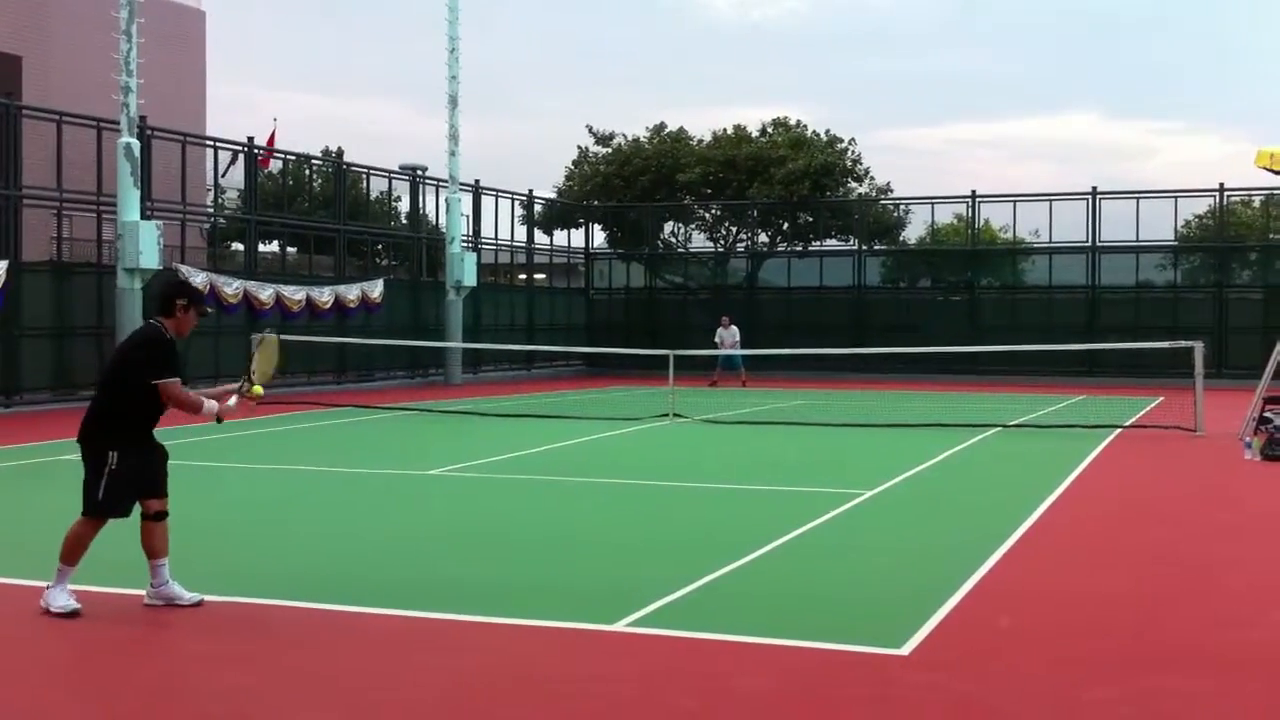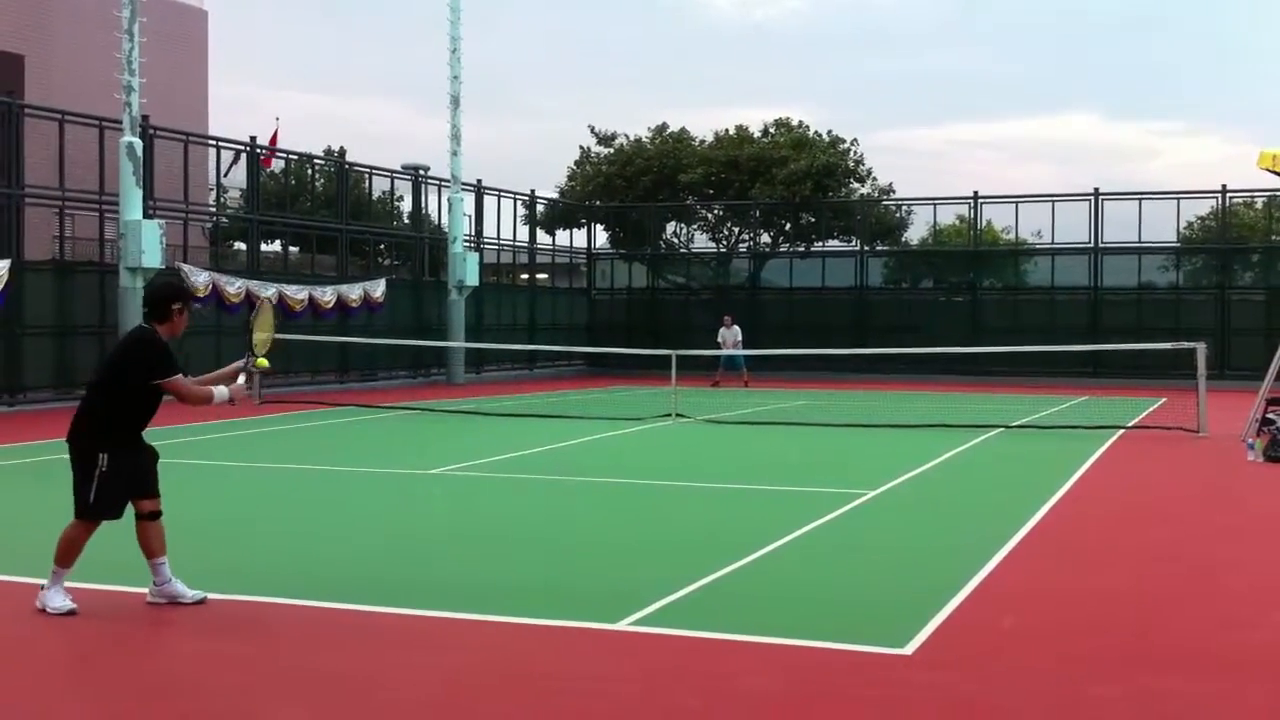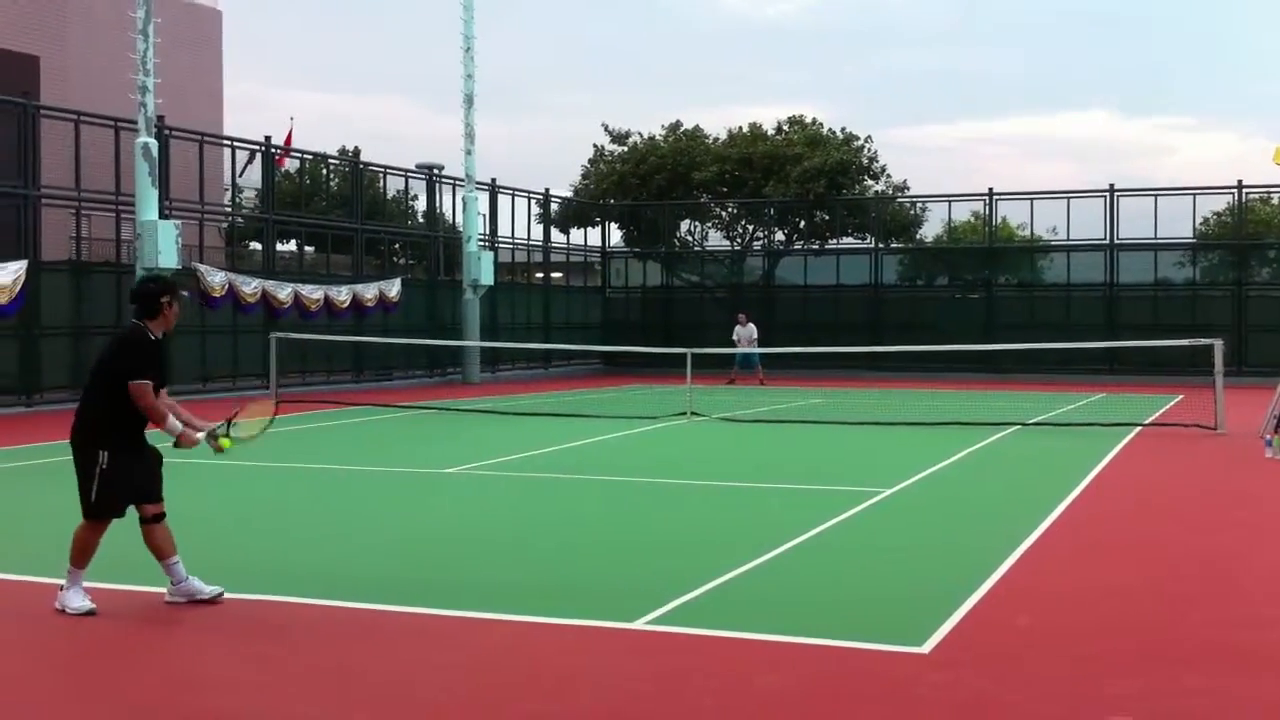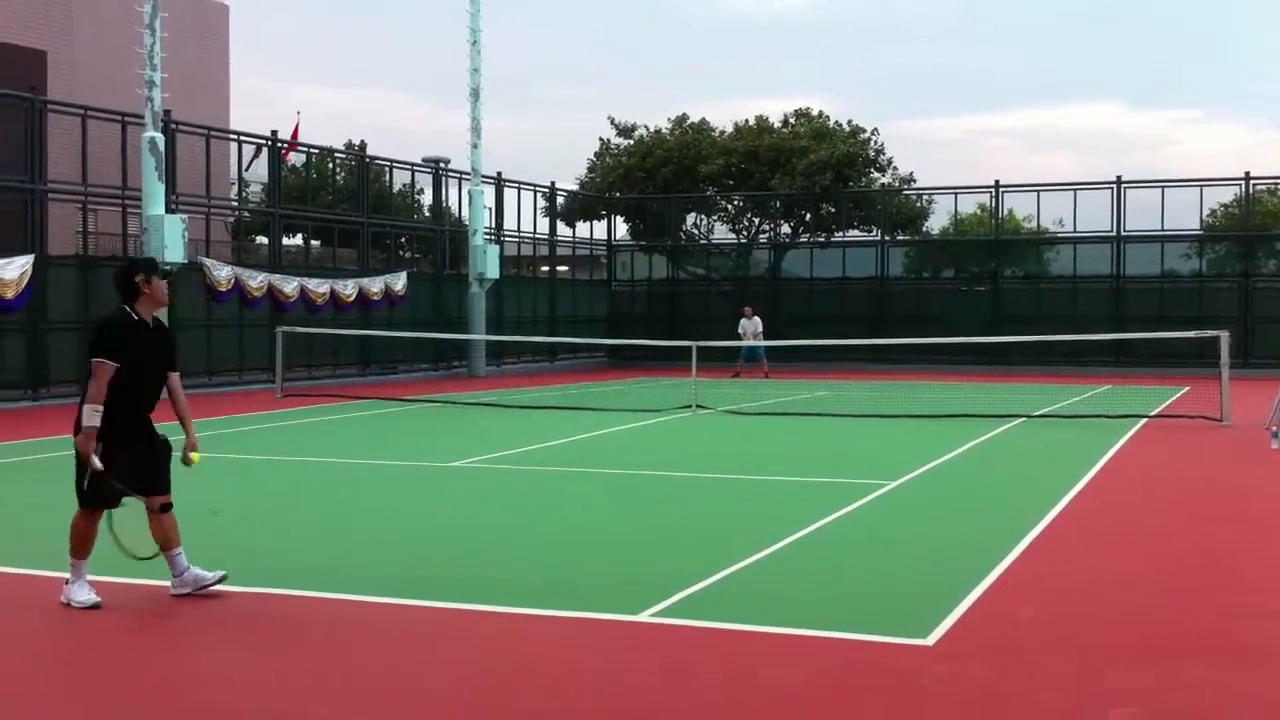
dt=0.3s
person 1, frame 1
left shoulder: (159, 341)
right shoulder: (154, 341)
left elbow: (173, 395)
right elbow: (176, 398)
left wrist: (221, 392)
right wrist: (215, 408)
left hip: (136, 438)
right hip: (108, 439)
left knee: (156, 507)
right knee: (96, 515)
left ankle: (160, 585)
right ankle: (56, 588)
person 1, frame 2
left shoulder: (152, 344)
right shoulder: (147, 346)
left elbow: (183, 385)
right elbow: (185, 393)
left wrist: (231, 370)
right wrist: (228, 393)
left hip: (126, 440)
right hip: (98, 441)
left knee: (149, 507)
right knee: (90, 517)
left ankle: (163, 584)
right ankle: (52, 589)
person 1, frame 3
left shoulder: (152, 344)
right shoulder: (134, 342)
left elbow: (162, 400)
right elbow: (145, 402)
left wrist: (196, 425)
right wrist: (179, 431)
left hip: (129, 441)
right hip: (99, 442)
left knee: (153, 510)
right knee: (99, 517)
left ankle: (180, 583)
right ankle: (70, 589)
person 1, frame 4
left shoulder: (160, 332)
right shoulder: (116, 326)
left elbow: (173, 384)
right elbow: (99, 380)
left wrist: (189, 432)
right wrist: (87, 430)
left hip: (139, 430)
right hip: (104, 433)
left knee: (159, 501)
right knee: (93, 505)
left ankle: (183, 575)
right ankle: (75, 583)
